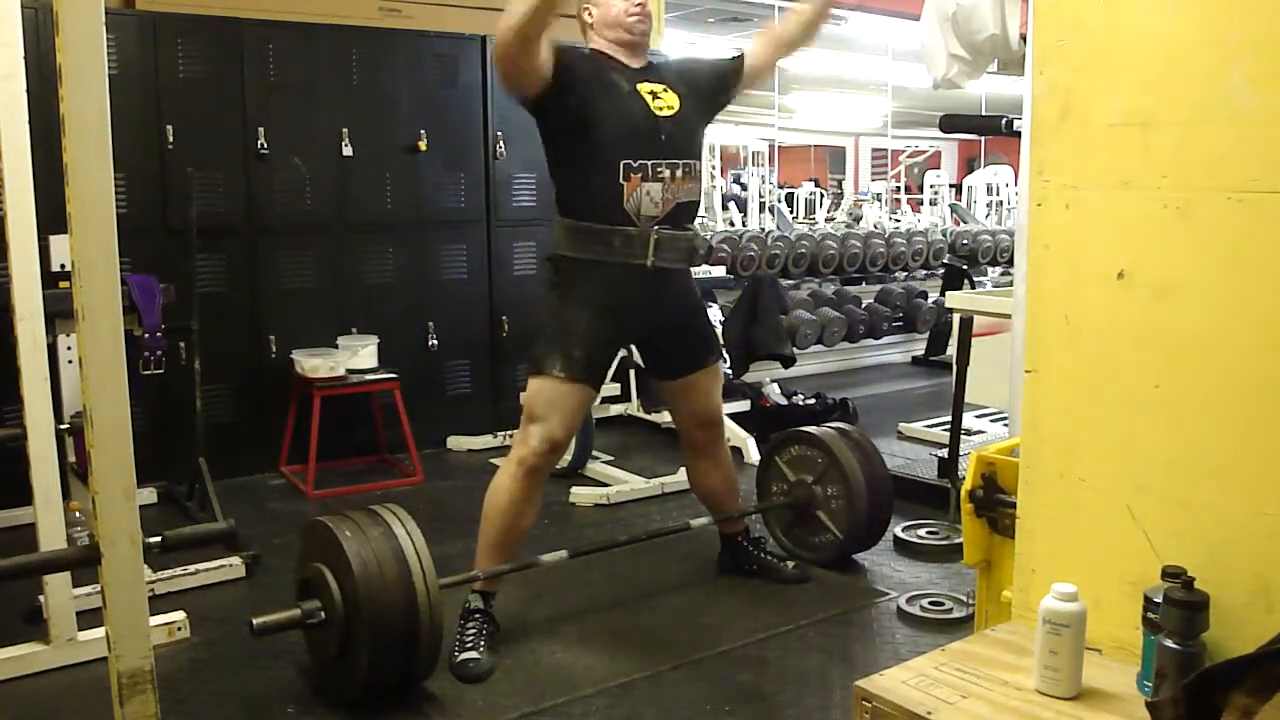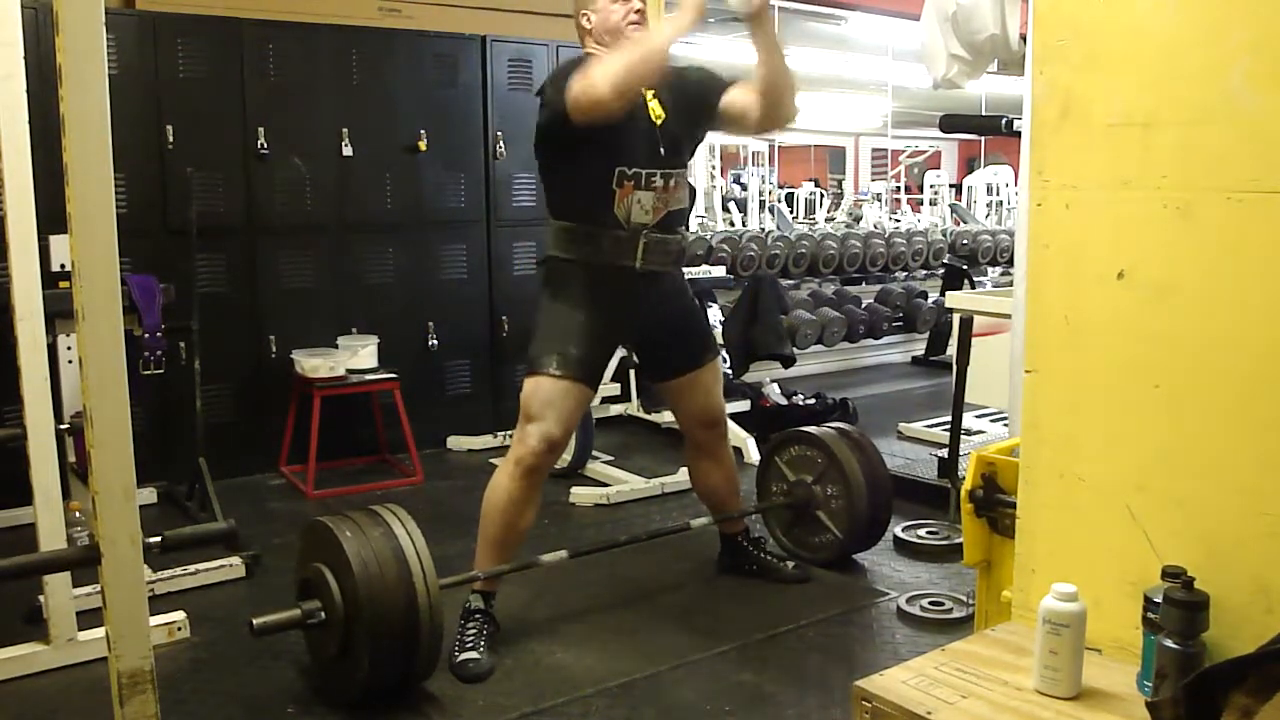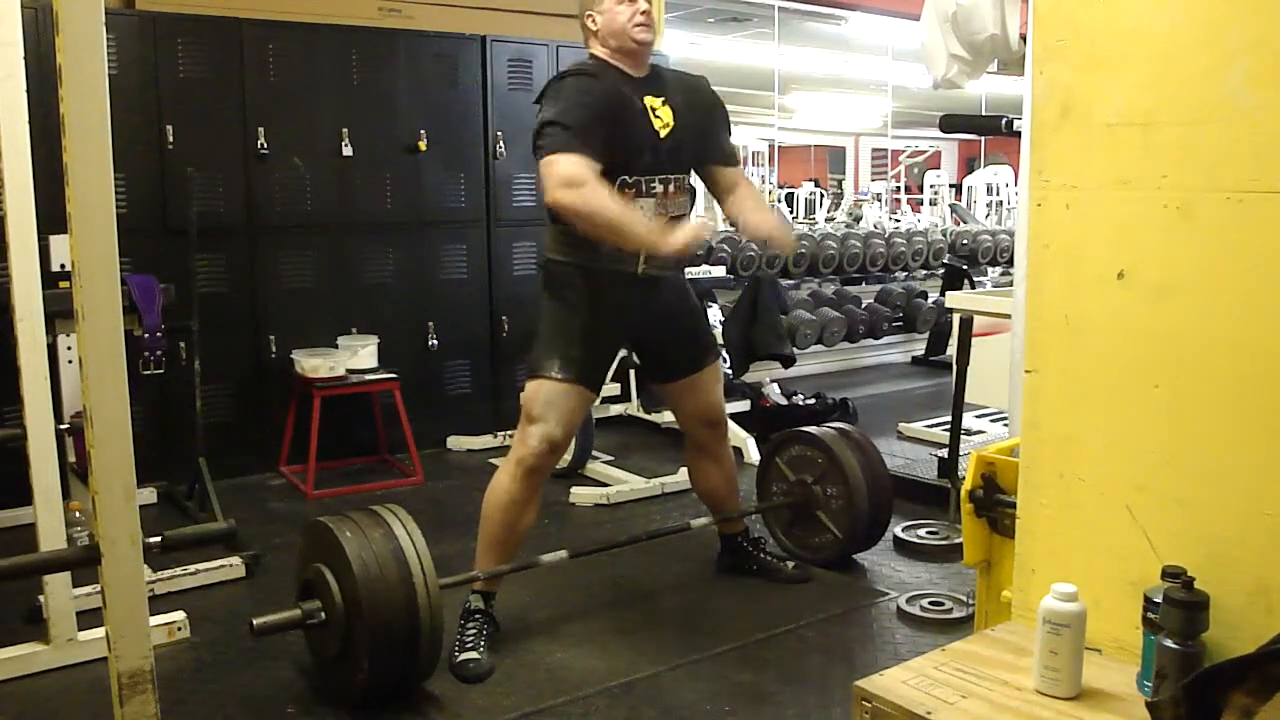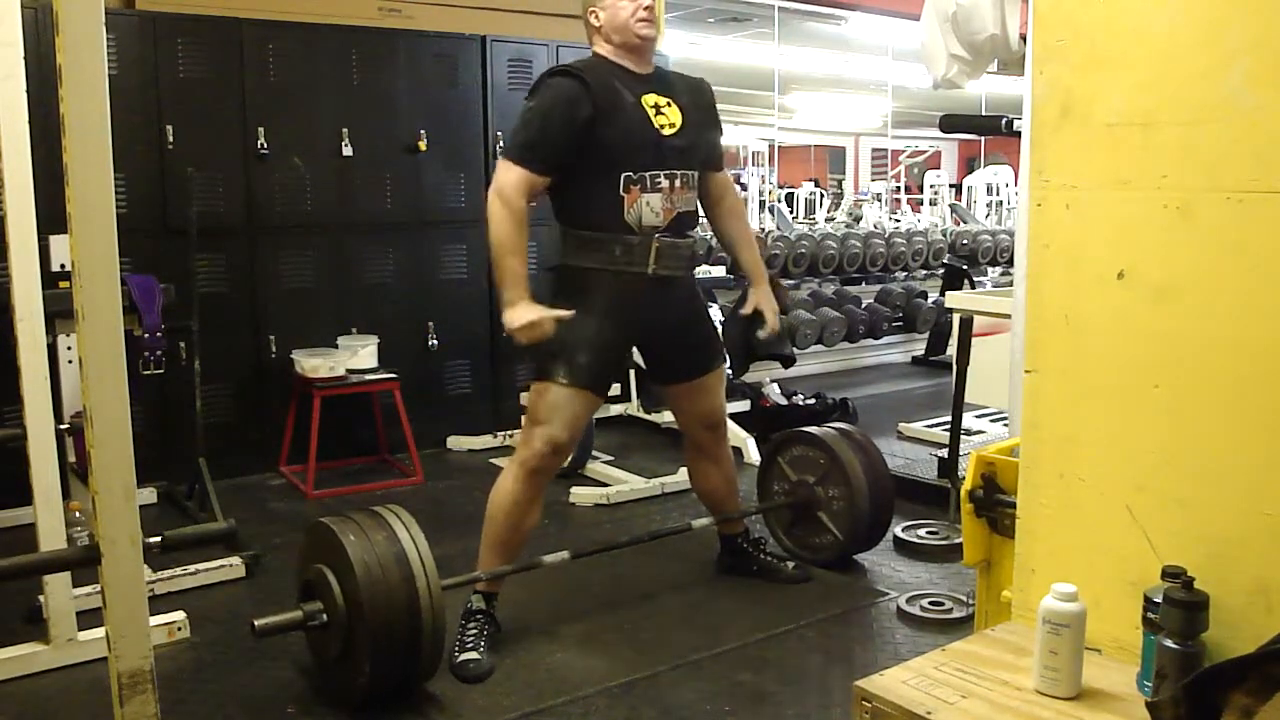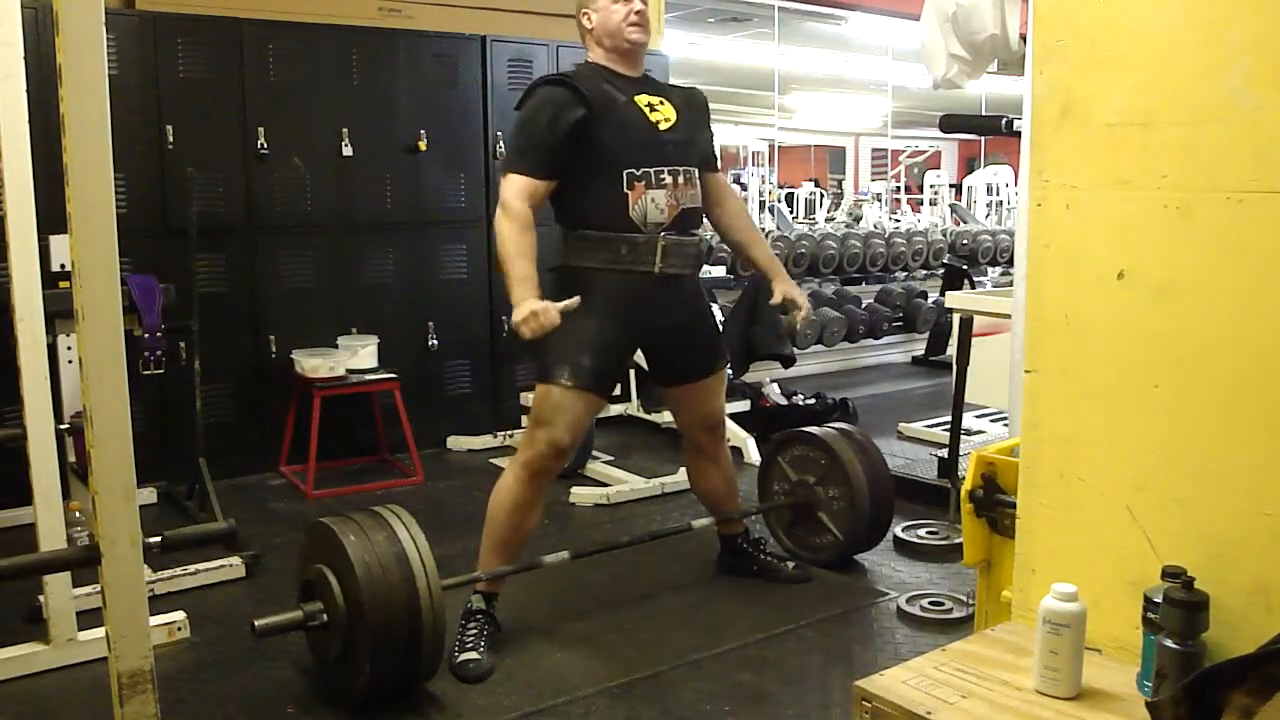
dt=0.3s
person 1, frame 1
left shoulder: (689, 80)
right shoulder: (575, 74)
right elbow: (511, 55)
left hip: (670, 281)
right hip: (593, 283)
left knee: (706, 426)
right knee: (538, 445)
left ankle: (737, 544)
right ankle: (478, 607)
person 1, frame 2
left shoulder: (687, 87)
right shoulder: (575, 80)
left elbow: (776, 112)
right elbow: (612, 92)
left hip: (662, 281)
right hip: (585, 284)
left knee: (710, 423)
right knee: (536, 445)
left ankle: (738, 545)
right ankle: (478, 607)
person 1, frame 3
left shoulder: (692, 93)
right shoulder: (578, 92)
left elbow: (732, 183)
right elbow: (566, 189)
left wrist: (763, 221)
right wrist: (661, 238)
left hip: (664, 286)
right hip: (586, 287)
left knee: (710, 424)
right knee: (537, 446)
left ankle: (738, 544)
right ankle: (478, 607)
person 1, frame 4
left shoulder: (692, 95)
right shoulder: (572, 91)
left elbow: (720, 194)
right elbow: (507, 193)
left wrist: (759, 280)
right wrist: (516, 299)
left hip: (674, 288)
right hip: (595, 291)
left knee: (709, 429)
right knee: (542, 448)
left ankle: (737, 546)
right ankle: (479, 607)
person 1, frame 5
left shoulder: (685, 102)
right shoulder: (564, 99)
left elbow: (719, 196)
right elbow: (515, 203)
left wrist: (775, 272)
right wrist: (525, 295)
left hip: (680, 289)
right hip: (600, 292)
left knee: (708, 432)
right knee: (546, 449)
left ankle: (737, 546)
right ankle: (480, 607)
